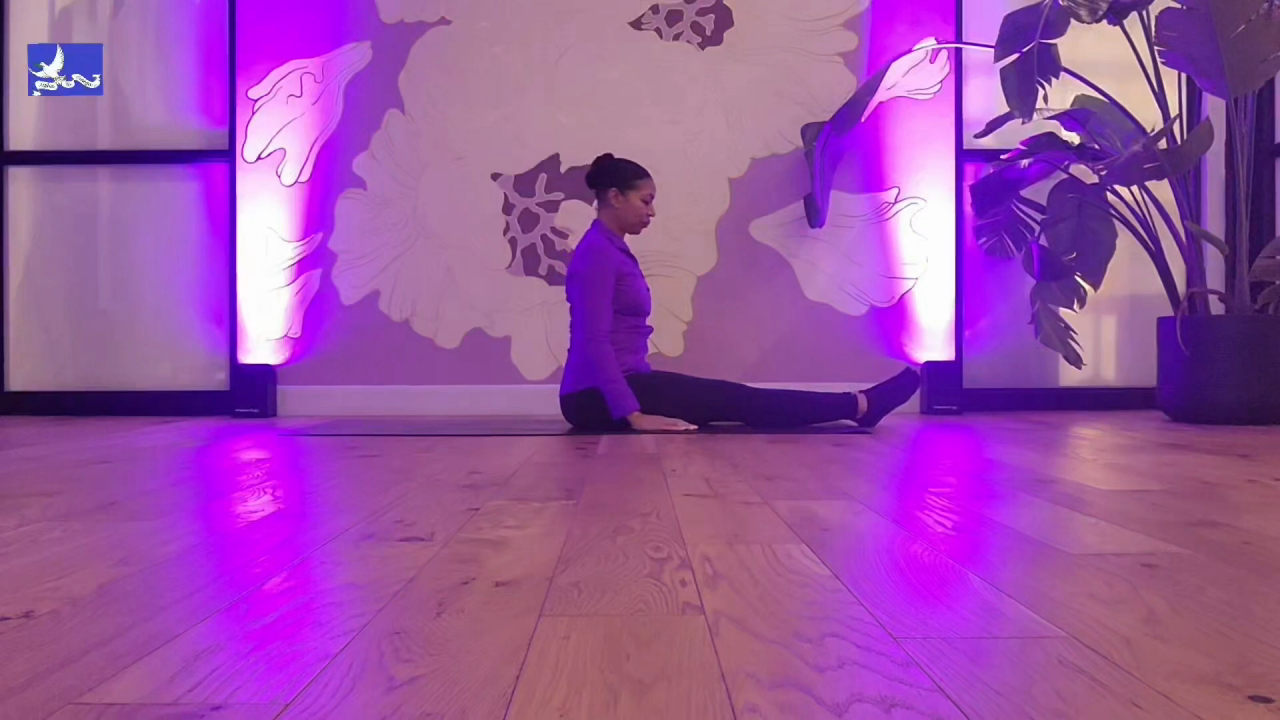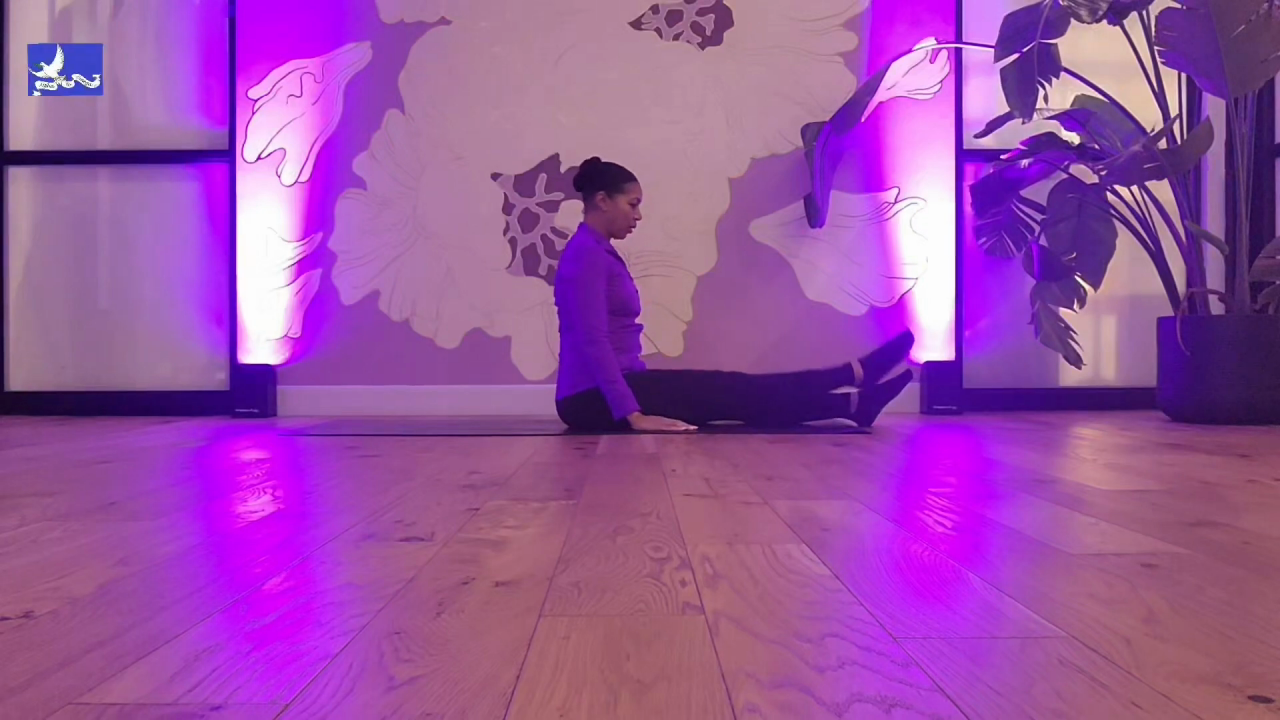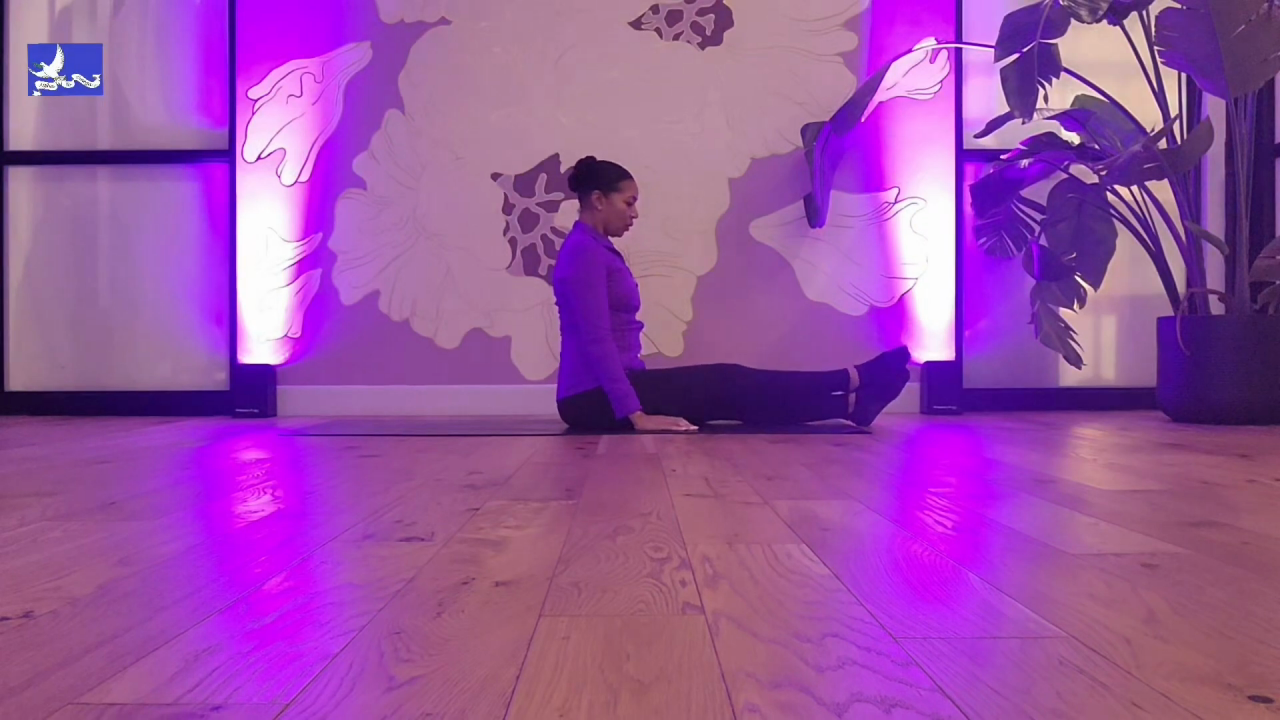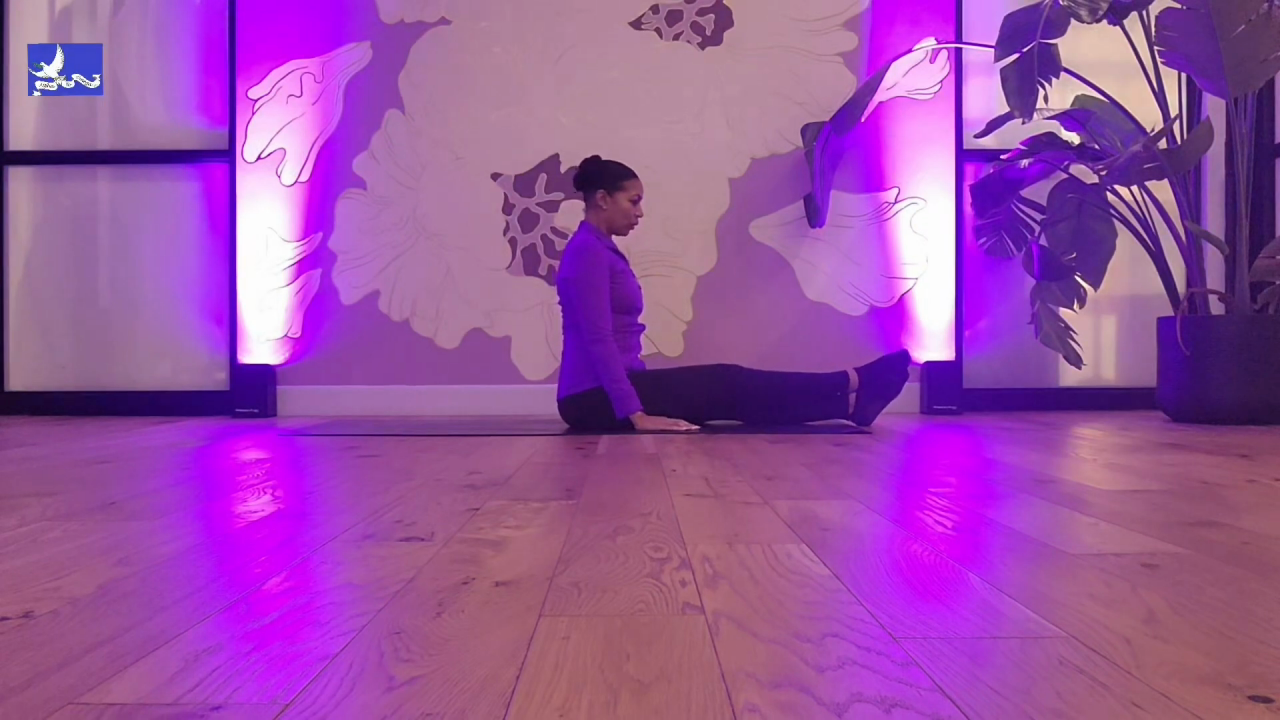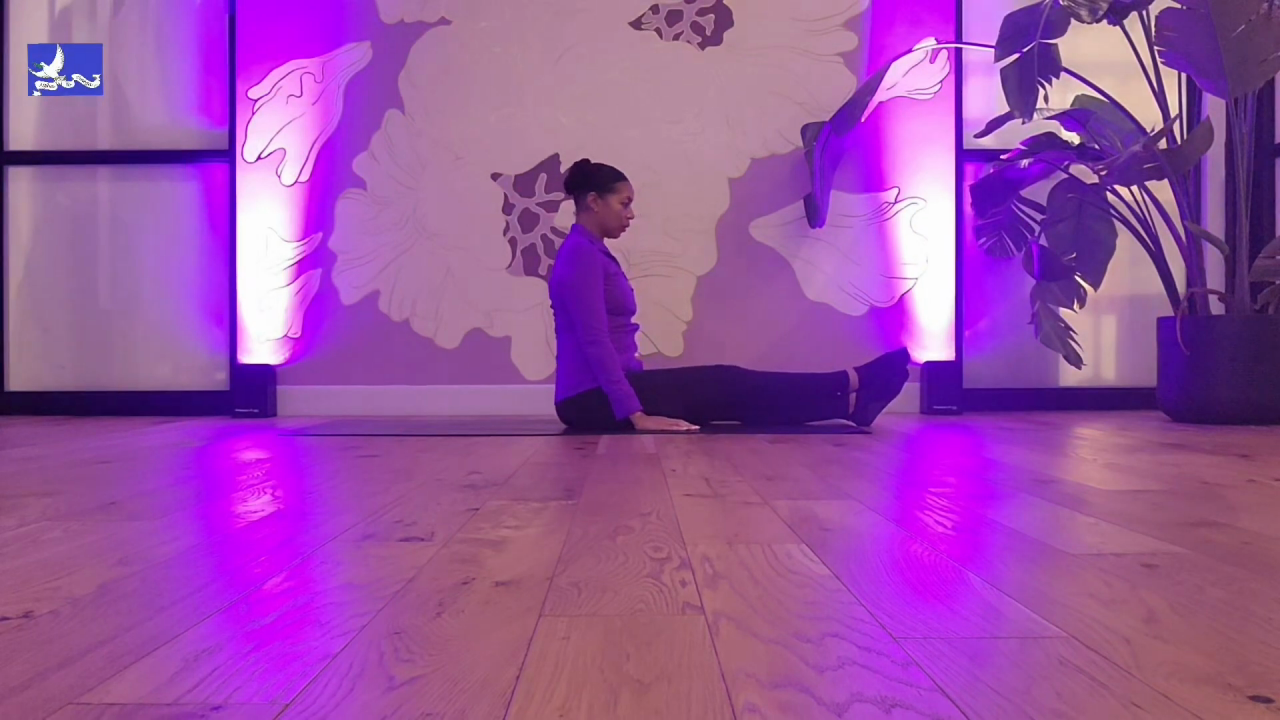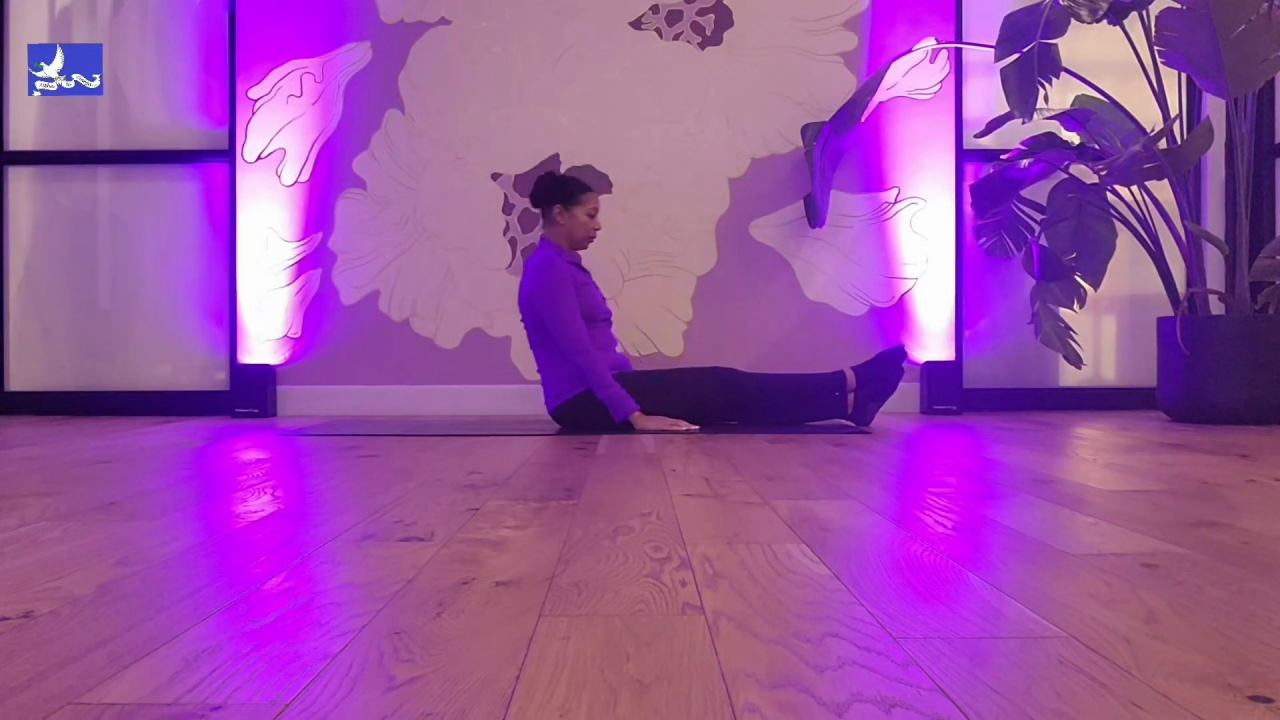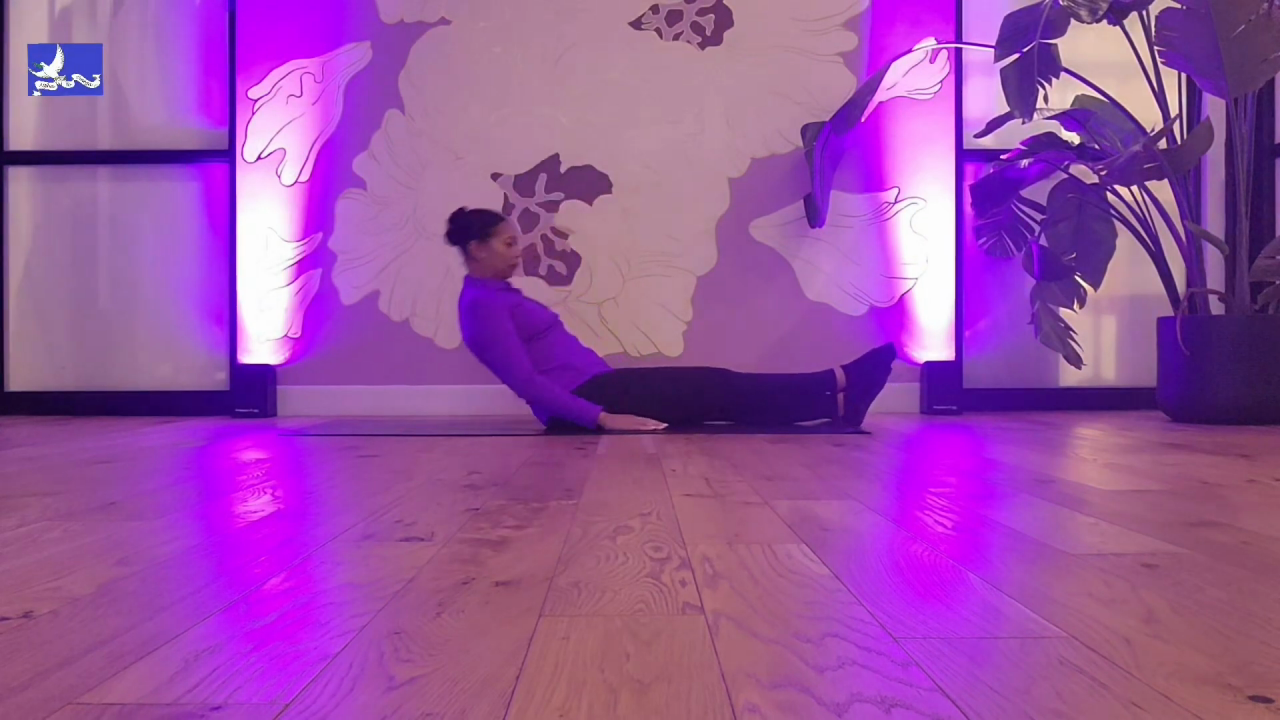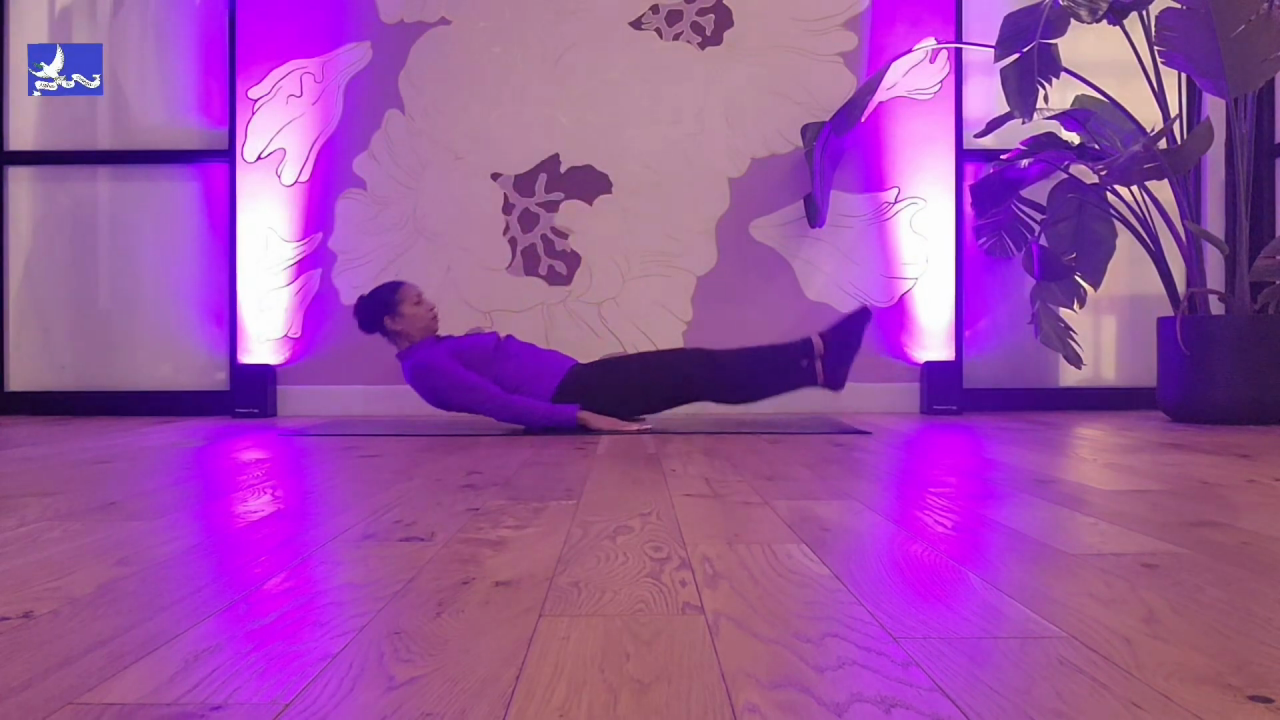
dt=0.5s
person 1, frame 1
left shoulder: (612, 250)
right shoulder: (597, 252)
right elbow: (594, 341)
left wrist: (639, 402)
right wrist: (633, 414)
left hip: (615, 391)
right hip: (597, 400)
left knee: (730, 397)
right knee: (732, 400)
left ankle: (855, 407)
right ankle: (859, 406)
person 1, frame 2
left shoulder: (598, 252)
right shoulder: (586, 254)
right elbow: (593, 341)
left wrist: (642, 399)
right wrist: (634, 415)
left hip: (606, 393)
right hip: (594, 400)
left knee: (728, 394)
right knee: (729, 390)
left ankle: (852, 403)
right ankle: (855, 374)
person 1, frame 3
left shoulder: (596, 250)
right shoulder: (583, 252)
right elbow: (596, 339)
left wrist: (644, 399)
right wrist: (636, 414)
left hip: (605, 394)
right hip: (595, 400)
left knee: (729, 395)
right knee: (728, 380)
left ankle: (850, 404)
right ankle: (853, 379)
person 1, frame 4
left shoulder: (600, 250)
right shoulder: (587, 251)
right elbow: (598, 340)
left wrist: (643, 399)
right wrist: (636, 414)
left hip: (606, 393)
right hip: (595, 400)
left knee: (728, 393)
right knee: (727, 383)
left ankle: (849, 401)
right ankle: (852, 383)
person 1, frame 5
left shoulder: (591, 253)
right shoulder: (580, 255)
right elbow: (594, 342)
left wrist: (638, 401)
right wrist: (636, 414)
left hip: (605, 394)
right hip: (593, 401)
left knee: (724, 387)
right knee: (725, 385)
left ankle: (849, 399)
right ankle: (849, 384)
person 1, frame 6
left shoulder: (562, 265)
right shoulder: (547, 268)
right elbow: (579, 351)
left wrist: (634, 400)
right wrist: (634, 414)
left hip: (596, 395)
right hip: (585, 403)
left knee: (721, 388)
right knee: (721, 387)
left ankle: (847, 396)
right ankle: (847, 389)
person 1, frame 7
left shoulder: (498, 296)
right shoulder: (481, 305)
right elbow: (528, 383)
left wrist: (610, 400)
right wrist: (601, 417)
left hip: (593, 389)
right hip: (585, 398)
left knee: (712, 385)
right knee: (712, 390)
left ankle: (836, 393)
right ankle: (837, 392)
person 1, frame 8
left shoulder: (440, 351)
right shoulder: (425, 364)
right elbow: (499, 403)
left wrist: (584, 408)
right wrist: (583, 415)
left hip: (573, 383)
right hip: (568, 396)
left knee: (690, 368)
right knee: (694, 372)
left ankle: (814, 355)
right ankle: (814, 361)
